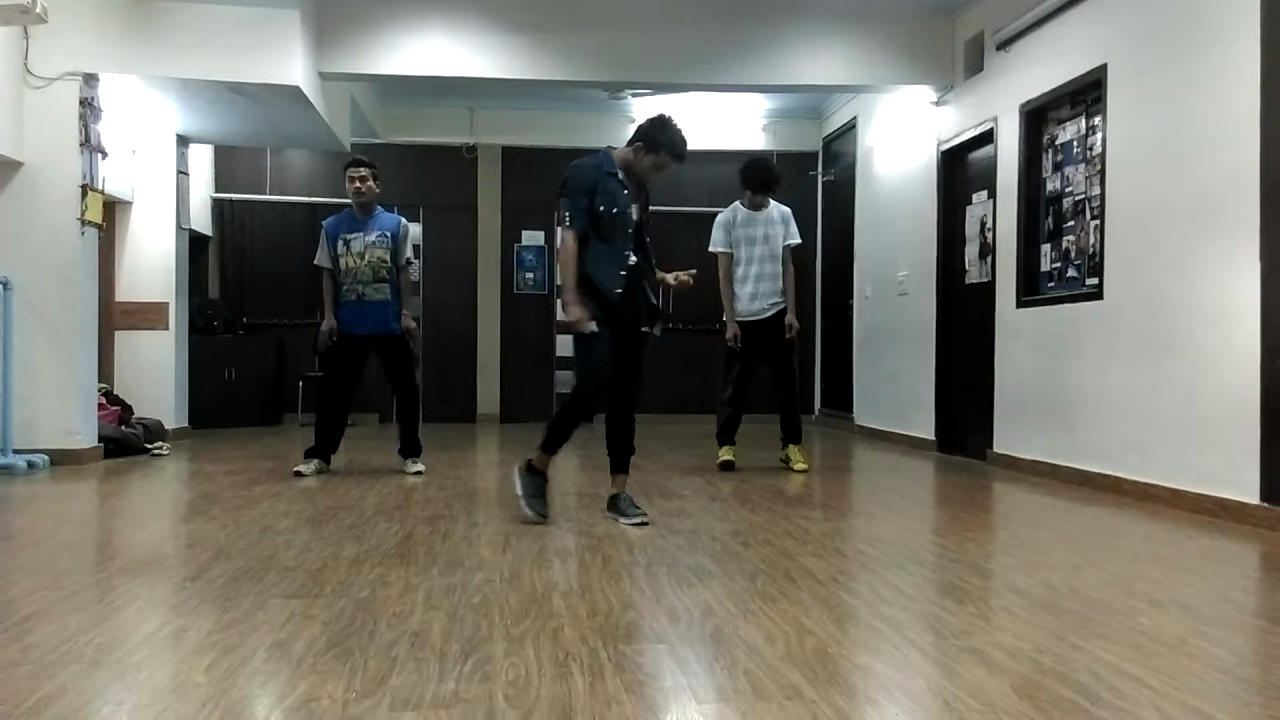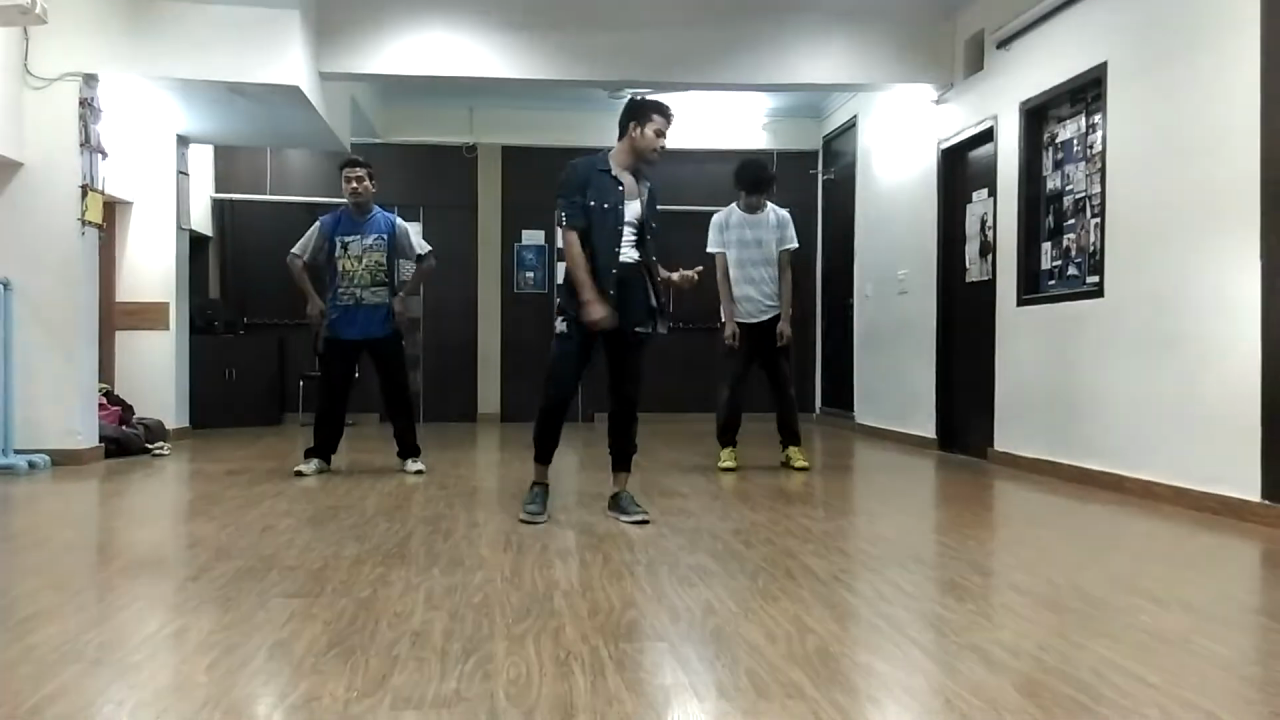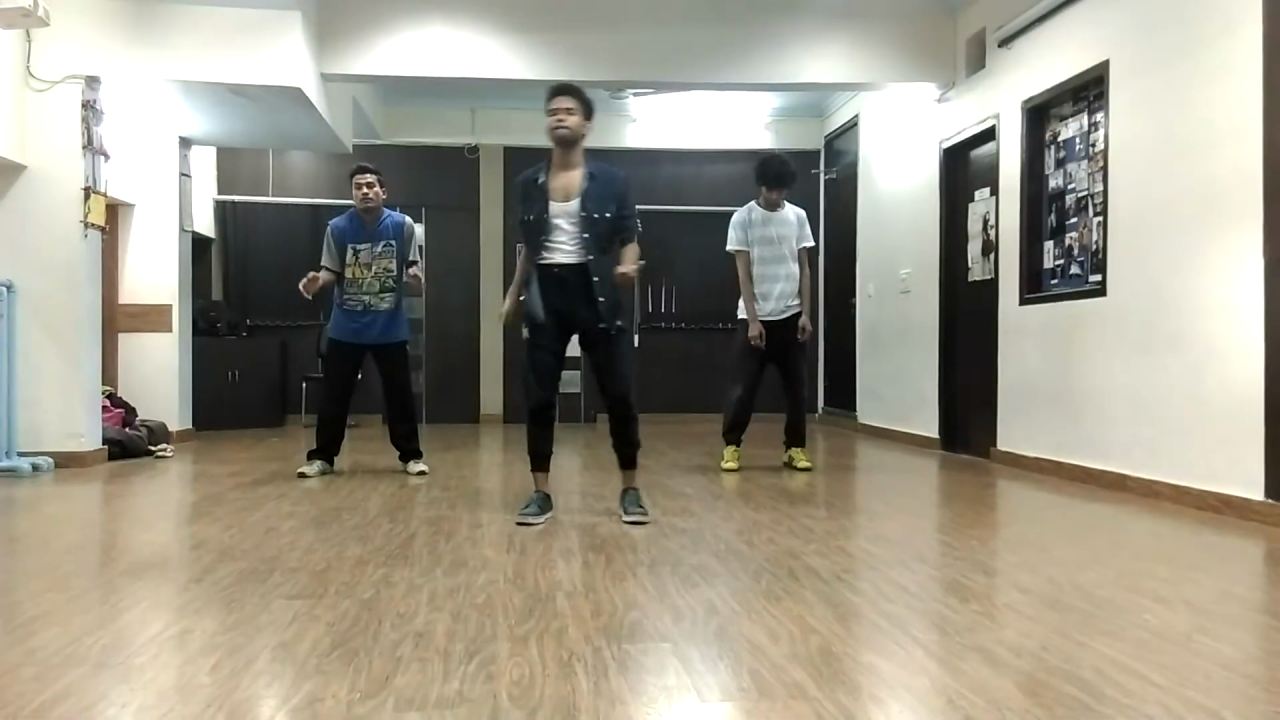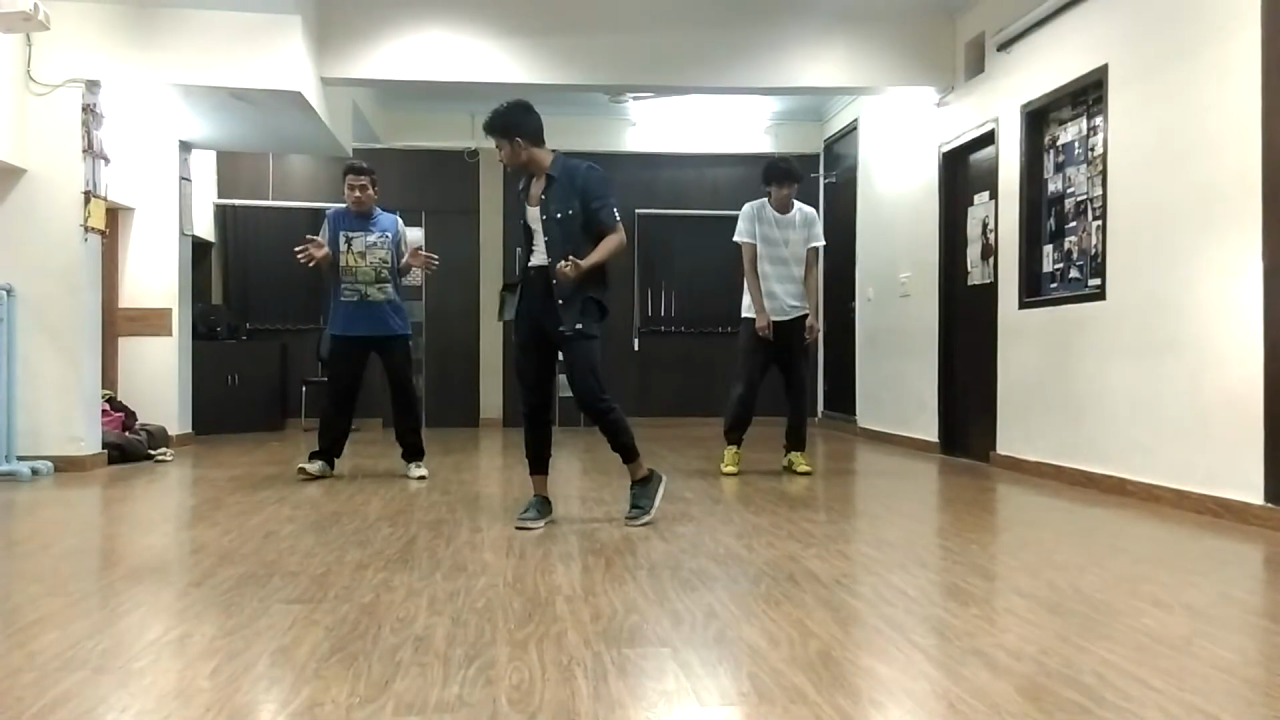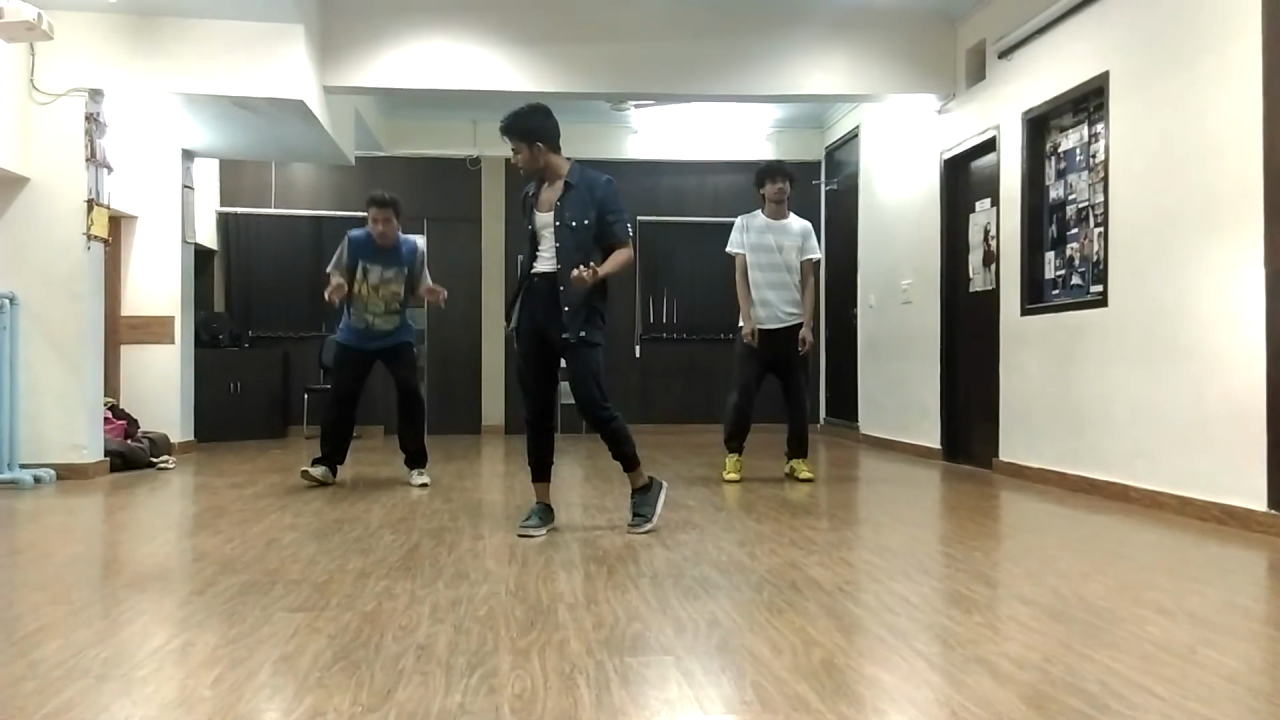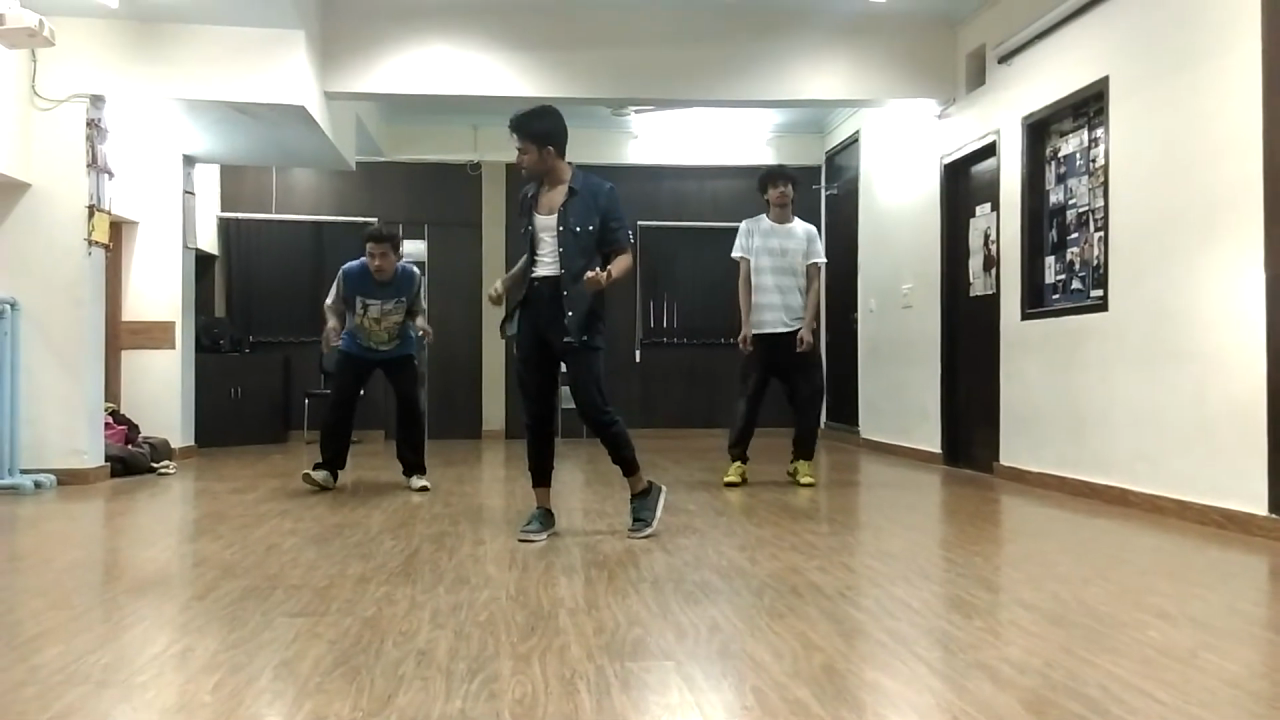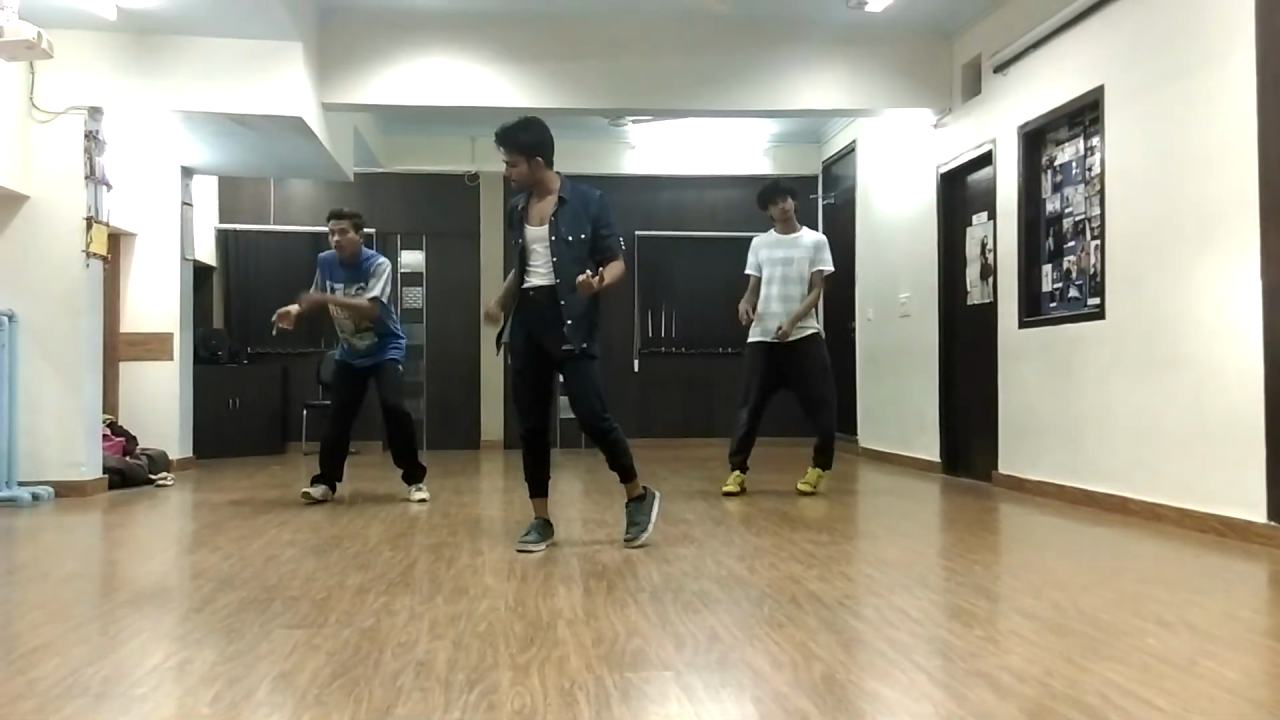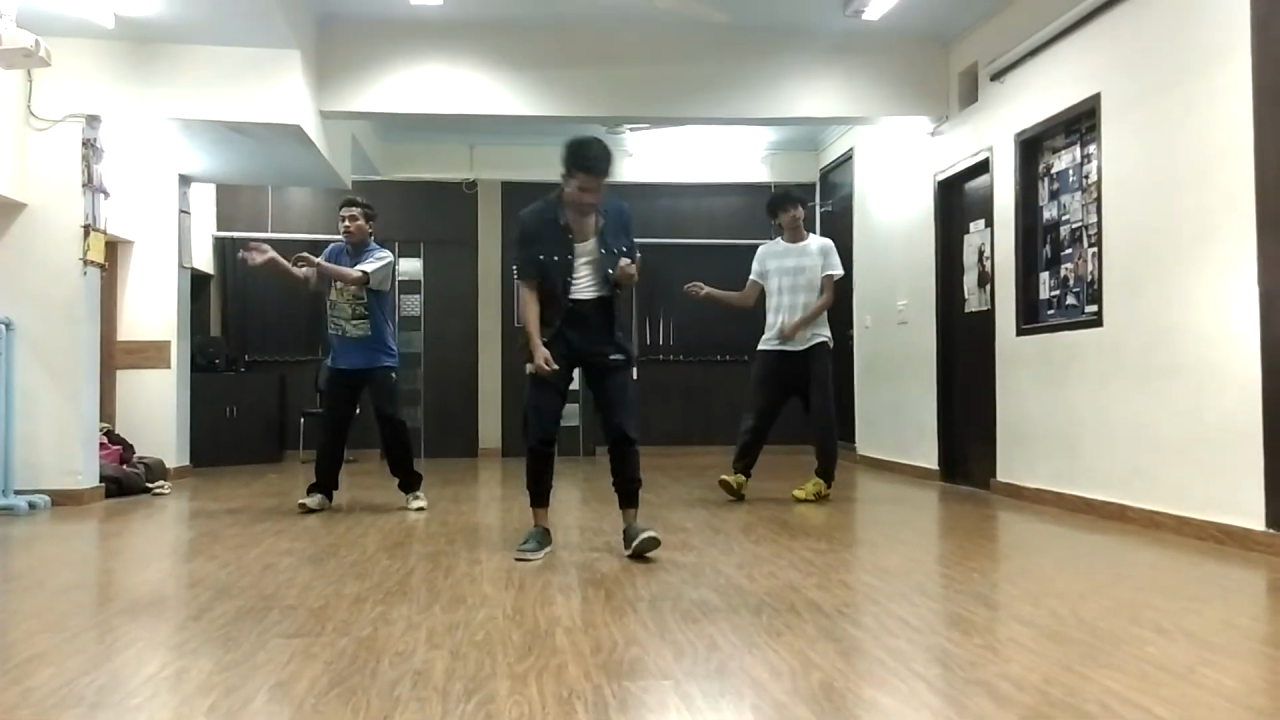
dt=0.5s
person 1, frame 1
left shoulder: (639, 190)
right shoulder: (587, 173)
right elbow: (569, 238)
left wrist: (662, 277)
right wrist: (570, 299)
left hip: (632, 299)
right hip: (594, 298)
left knee: (625, 397)
right knee: (592, 387)
left ankle: (619, 494)
right ankle: (535, 468)
person 1, frame 2
left shoulder: (646, 190)
right shoulder: (583, 172)
right elbow: (571, 239)
left wrist: (670, 277)
right wrist: (588, 299)
left hip: (633, 300)
right hip: (587, 299)
left knee: (626, 398)
right knee: (558, 391)
left ankle: (620, 493)
right ankle: (539, 486)
person 1, frame 3
left shoulder: (610, 181)
right shoulder: (529, 183)
left elbow: (628, 239)
left wrist: (627, 266)
right wrist: (514, 293)
left hip: (595, 294)
right hip: (546, 295)
left knee: (618, 393)
right knee: (539, 397)
left ankle: (629, 489)
right ankle: (541, 494)
person 1, frame 4
left shoulder: (582, 175)
right shoulder: (526, 188)
left elbow: (616, 236)
left wrist: (581, 266)
right wrist: (517, 294)
left hip: (574, 299)
right hip: (533, 298)
left knee: (590, 394)
right knee: (534, 401)
left ankle: (644, 478)
right ankle: (540, 497)
person 1, frame 5
left shoulder: (597, 187)
right shoulder: (530, 194)
left elbow: (625, 250)
left wrist: (596, 274)
right wrist: (517, 299)
left hip: (576, 307)
right hip: (534, 305)
left knee: (591, 402)
right knee: (536, 408)
left ankle: (644, 485)
right ankle: (542, 505)
person 1, frame 6
left shoulder: (599, 193)
right shoulder: (529, 197)
left elbow: (624, 255)
left wrist: (606, 276)
right wrist: (507, 282)
left hip: (576, 311)
right hip: (533, 310)
left knee: (592, 407)
right knee: (537, 414)
left ankle: (643, 491)
right ankle: (543, 510)
person 1, frame 7
left shoulder: (588, 201)
right shoulder: (517, 208)
left elbow: (616, 261)
left wrist: (598, 282)
right wrist: (499, 302)
left hip: (571, 319)
right hip: (527, 319)
left knee: (592, 414)
right knee: (532, 424)
left ankle: (639, 496)
right ankle: (541, 520)
person 1, frame 8
left shoulder: (618, 215)
right shoulder: (535, 220)
right elbow: (527, 289)
left wrist: (627, 275)
right wrist: (536, 346)
left hip: (602, 327)
right hip: (557, 329)
left knee: (621, 429)
right knee: (540, 432)
left ankle: (631, 524)
right ankle: (540, 528)
person 2, frame 1
left shoulder: (784, 214)
right shoulder: (727, 219)
left elbow: (788, 266)
right elbow: (724, 273)
left wrist: (791, 311)
right wrist: (730, 320)
left hip: (777, 313)
right hip: (743, 316)
left knee: (787, 382)
right knee: (735, 384)
left ankle: (791, 446)
right ankle: (726, 445)
person 2, frame 2
left shoulder: (781, 218)
right shoulder: (722, 221)
left elbow: (785, 271)
right elbow: (722, 274)
left wrist: (785, 318)
right wrist: (729, 320)
left hip: (773, 317)
right hip: (739, 317)
left knee: (783, 384)
right knee: (732, 386)
left ankle: (791, 447)
right ankle: (727, 447)
person 2, frame 3
left shoulder: (798, 217)
right shoulder: (742, 219)
left elbow: (804, 269)
right elbow: (743, 273)
left wrist: (805, 313)
right wrist: (753, 320)
left hip: (791, 316)
right hip: (755, 317)
left knee: (796, 385)
right knee: (744, 385)
left ankle: (795, 448)
right ankle: (731, 446)
person 2, frame 4
left shoulder: (809, 216)
right shoulder: (751, 212)
left elbow: (811, 268)
right elbow: (749, 267)
left wrist: (812, 314)
right wrist: (761, 313)
left hip: (796, 316)
right hip: (758, 316)
left knee: (799, 387)
right knee: (746, 385)
left ankle: (795, 451)
right ankle: (732, 448)
person 2, frame 5
left shoulder: (803, 228)
right shoulder: (744, 224)
left elbow: (808, 280)
right elbow: (741, 275)
left wrist: (807, 325)
right wrist: (747, 319)
left hip: (792, 325)
right hip: (756, 324)
left knee: (797, 395)
right knee: (742, 393)
left ankle: (797, 459)
right ankle: (733, 456)
person 2, frame 6
left shoulder: (808, 233)
right shoulder: (750, 228)
left elbow: (813, 283)
right elbow: (744, 280)
left wrist: (807, 326)
right wrist: (746, 325)
left hip: (797, 329)
right hip: (761, 330)
left knee: (809, 396)
right knee: (749, 397)
left ankle: (800, 461)
right ankle: (738, 461)
person 2, frame 7
left shoulder: (816, 240)
right shoulder: (759, 244)
left elbow: (816, 291)
right elbow: (753, 289)
left wrist: (792, 321)
right wrist: (745, 304)
left hip: (805, 335)
right hip: (762, 338)
left knee: (822, 404)
right knee: (751, 406)
left ankle: (818, 467)
right ankle: (737, 470)
person 2, frame 8
left shoulder: (823, 246)
right shoulder: (766, 252)
left elbow: (827, 297)
right elbow: (748, 298)
left wrist: (797, 325)
right wrist: (709, 293)
left hip: (813, 344)
right hip: (773, 345)
left knee: (822, 414)
right knee: (757, 412)
left ankle: (823, 479)
right ankle: (740, 474)
person 3, frame 1
left shoulder: (397, 224)
right shoulder: (332, 226)
left elbow: (403, 272)
right elbow: (327, 273)
left wrist: (406, 312)
right wrist: (328, 316)
left hip: (390, 323)
right hip: (347, 324)
left knee: (406, 390)
right knee: (333, 391)
left ankle: (411, 454)
right ankle: (320, 455)
person 3, frame 2
left shoulder: (392, 224)
right shoulder: (328, 225)
left elbow: (426, 260)
right elbow: (295, 259)
left wrist: (403, 296)
right wrist: (312, 299)
left hip: (384, 325)
right hip: (340, 325)
left knee: (397, 392)
right knee: (331, 393)
left ankle: (410, 454)
right ankle: (319, 455)
person 3, frame 3
left shoulder: (402, 225)
right shoulder: (338, 228)
left elbow: (411, 263)
right elbow: (332, 271)
left wrist: (413, 273)
right wrist: (318, 281)
left hip: (391, 328)
right hip: (346, 328)
left knee: (400, 394)
right knee: (334, 395)
left ankle: (411, 455)
right ankle: (323, 456)
person 3, frame 4
left shoulder: (394, 224)
right shoulder: (334, 218)
left elbow: (399, 270)
right elbow: (328, 265)
left wrist: (411, 262)
right wrist: (321, 256)
left hip: (391, 323)
right hip: (347, 325)
left knee: (403, 388)
right knee: (340, 391)
left ankle: (414, 457)
right ankle: (324, 458)
person 3, frame 5
left shoulder: (413, 249)
right shoulder: (354, 241)
left elbow: (417, 287)
right elbow: (336, 276)
left wrist: (427, 293)
right wrist: (338, 286)
left hip: (397, 336)
right hip: (354, 336)
left knee: (410, 392)
right knee: (341, 395)
left ankle: (416, 465)
right ankle: (327, 464)
person 3, frame 6
left shoulder: (411, 277)
right shoulder: (349, 274)
left elbow: (417, 309)
right elbow: (334, 305)
left wrist: (420, 323)
right wrist: (332, 323)
left hip: (398, 349)
right hip: (355, 348)
left knee: (409, 401)
right knee: (339, 401)
left ankle: (415, 470)
right ankle: (328, 468)
person 3, frame 7
left shoulder: (378, 264)
right shoulder: (325, 261)
left elbow: (372, 307)
right elbow: (318, 298)
left wrist: (330, 299)
right wrist: (296, 309)
left hip: (385, 349)
right hip: (349, 353)
left knee: (394, 407)
right knee: (338, 415)
left ankle: (414, 479)
right ankle: (326, 482)
person 3, frame 8
left shoulder: (382, 258)
right shoulder: (334, 252)
left elbow: (355, 278)
right elbow: (306, 278)
left wrist: (317, 262)
right wrist: (273, 258)
left hip: (378, 358)
right hip: (340, 359)
left knee: (390, 420)
right knee: (332, 424)
left ankle: (412, 488)
right ankle: (321, 491)
